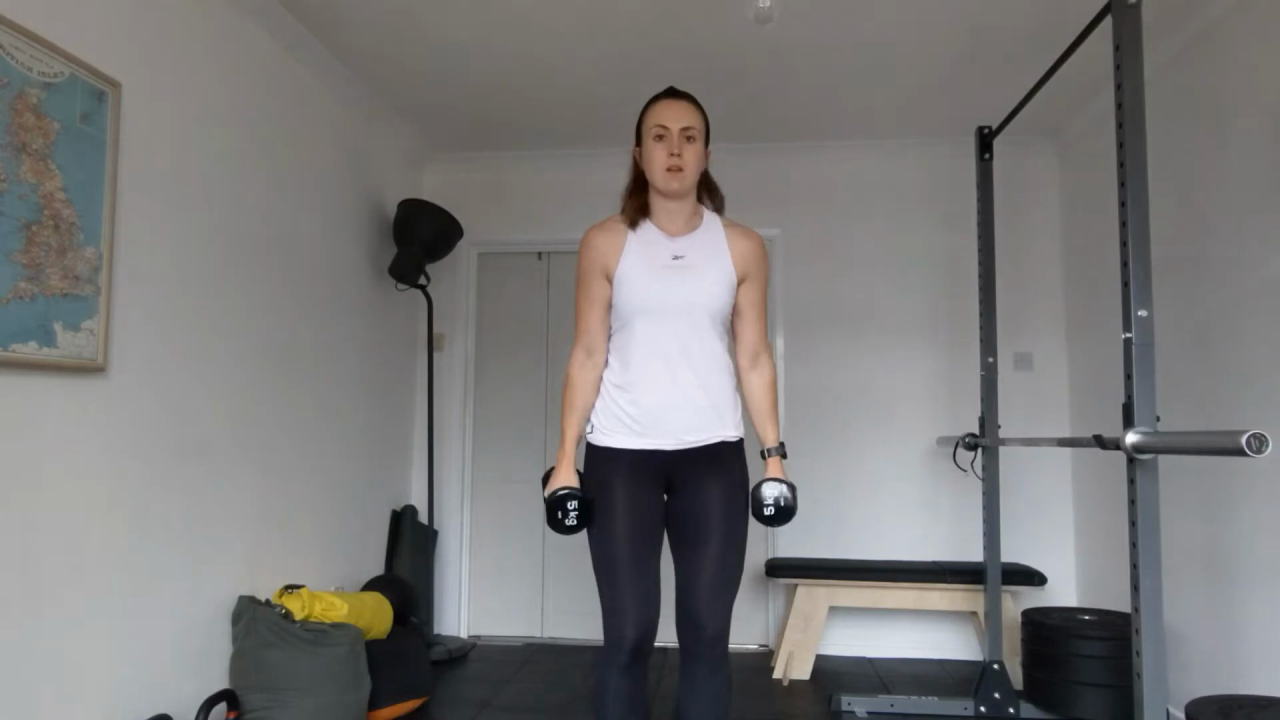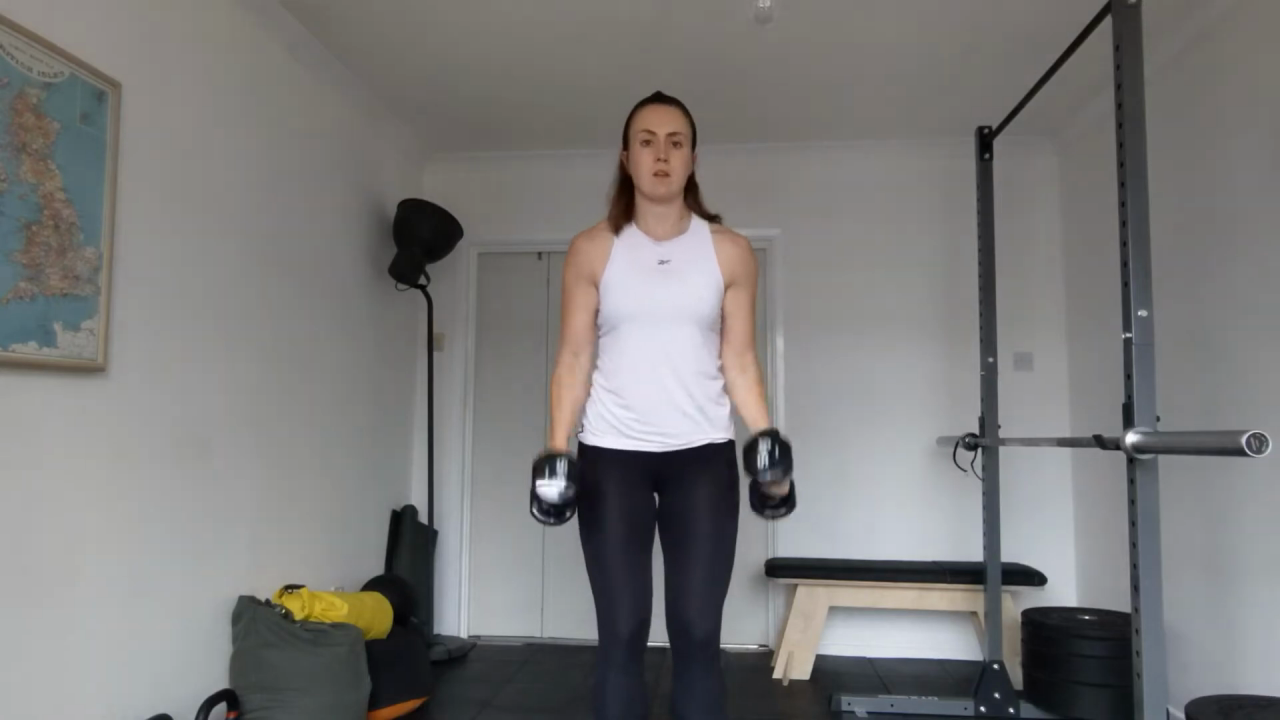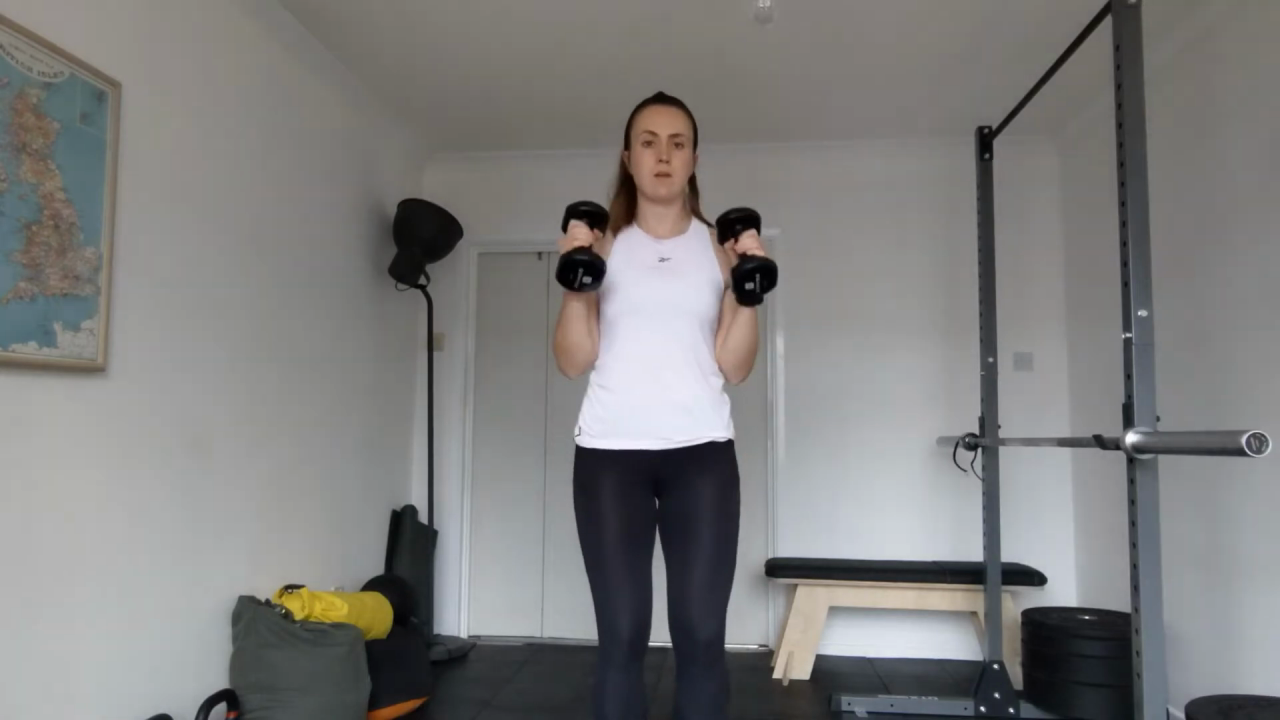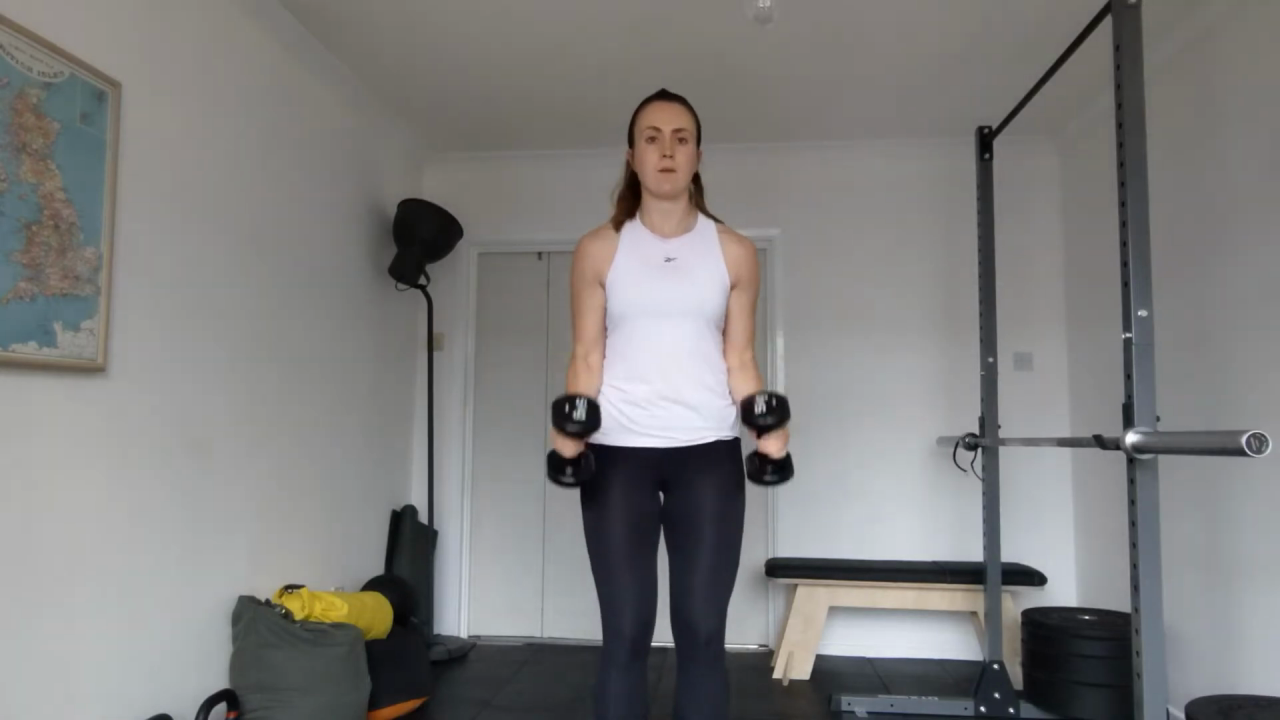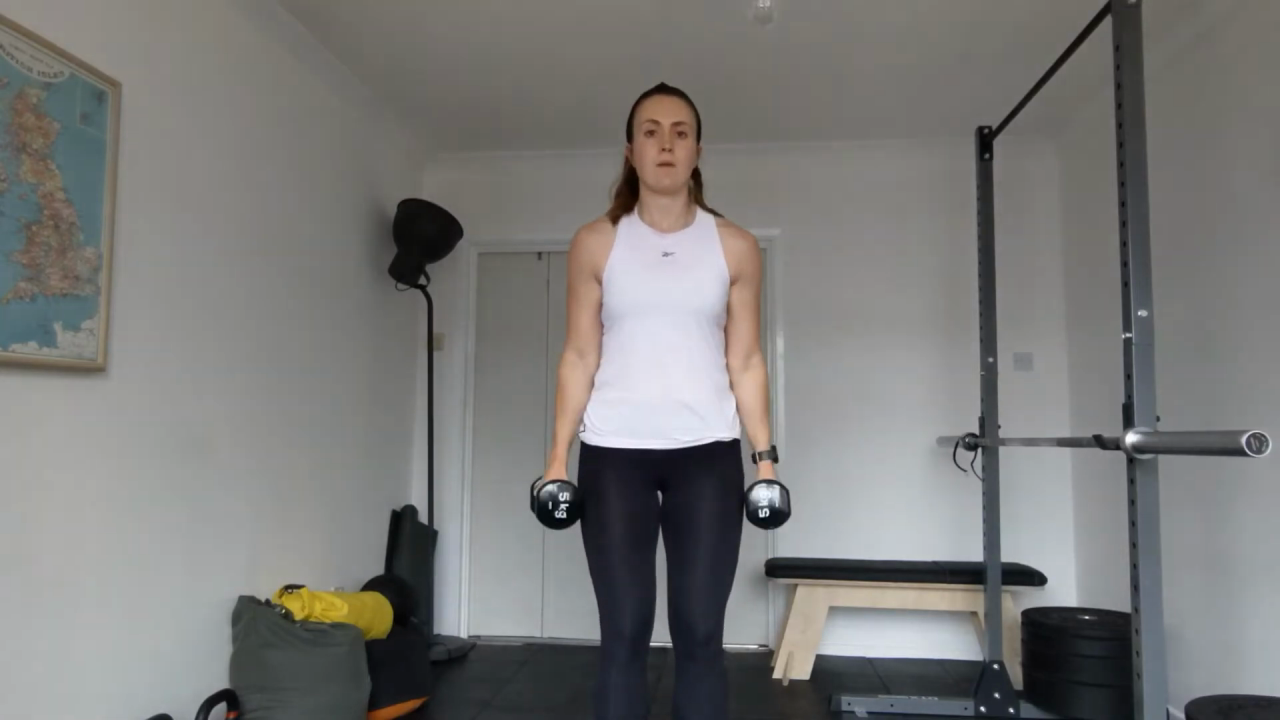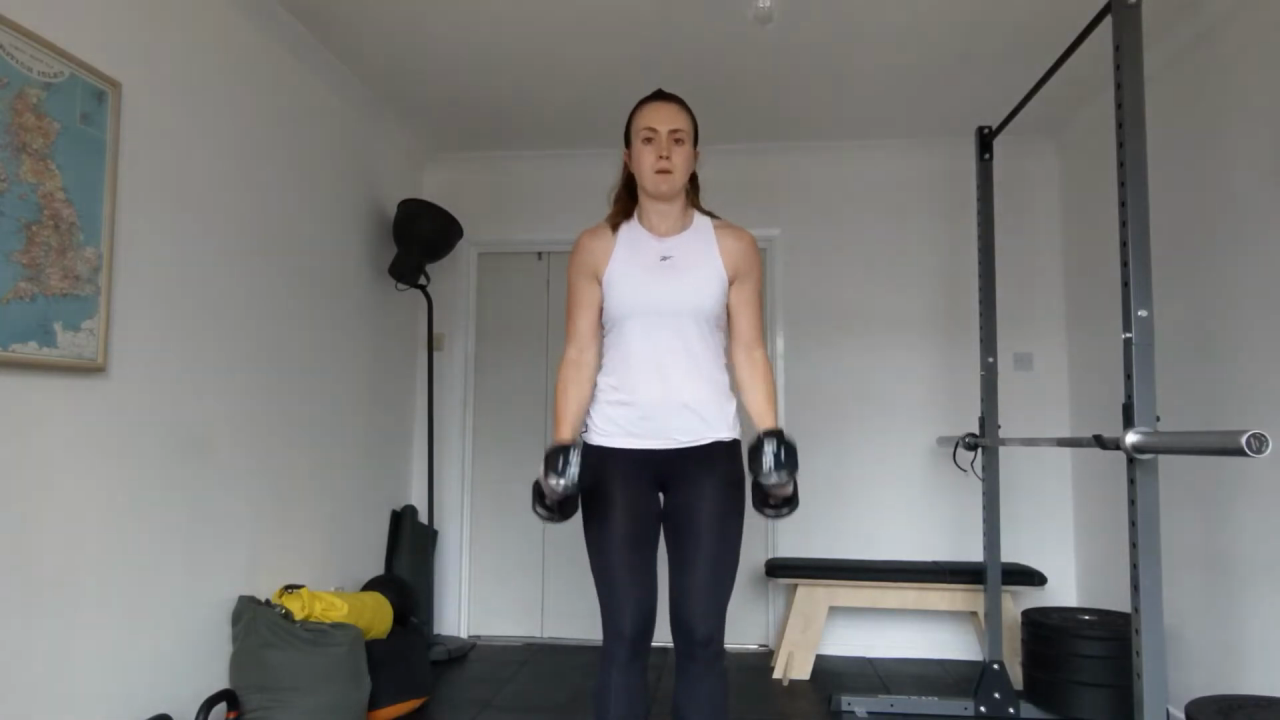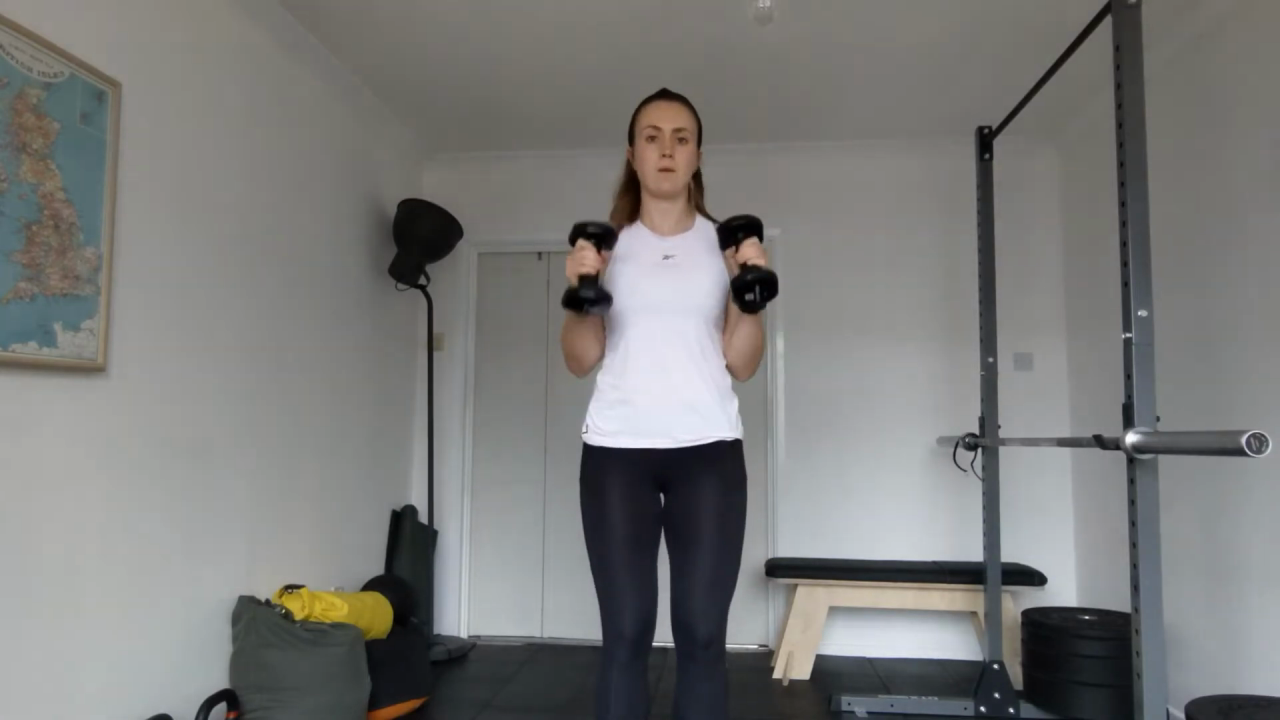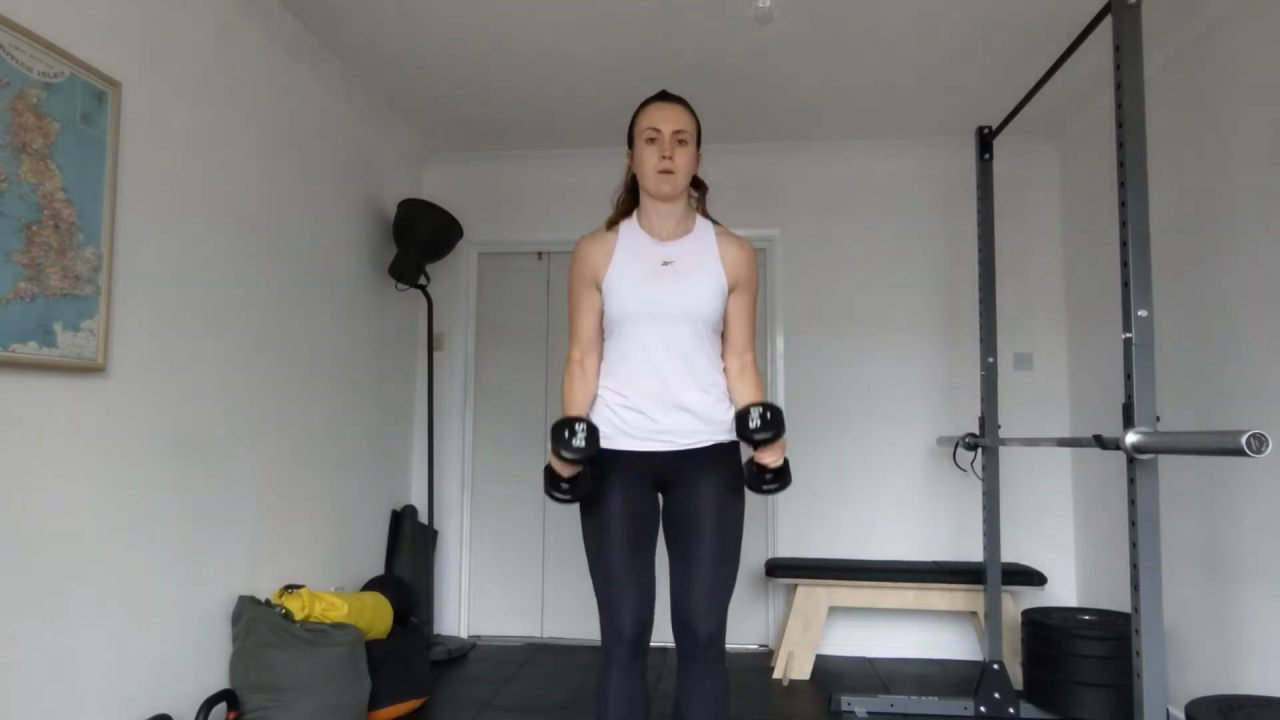
dt=0.5s
person 1, frame 1
left shoulder: (741, 246)
right shoulder: (605, 243)
left elbow: (753, 358)
right elbow: (586, 355)
left wrist: (774, 452)
right wrist: (565, 457)
left hip: (713, 456)
right hip: (621, 454)
left knee: (706, 633)
right knee: (628, 633)
person 1, frame 2
left shoulder: (729, 251)
right shoulder: (592, 250)
left elbow: (739, 359)
right elbow: (573, 356)
left wrist: (763, 442)
right wrist: (557, 446)
left hip: (703, 455)
right hip: (613, 455)
left knee: (698, 633)
right knee: (622, 632)
person 1, frame 3
left shoulder: (723, 249)
right shoulder: (597, 244)
left elbow: (733, 366)
right elbow: (574, 361)
right wrist: (576, 281)
left hip: (701, 454)
right hip: (609, 454)
left knee: (701, 634)
right knee: (621, 635)
person 1, frame 4
left shoulder: (733, 251)
right shoulder: (598, 249)
left elbow: (738, 357)
right elbow: (587, 354)
left hip: (708, 454)
right hip: (618, 453)
left knee: (702, 633)
right knee: (625, 633)
person 1, frame 5
left shoulder: (734, 246)
right shoulder: (595, 243)
left elbow: (745, 360)
right elbow: (579, 356)
left wrist: (765, 455)
right wrist: (557, 454)
left hip: (707, 456)
right hip: (615, 454)
left knee: (700, 633)
right knee: (624, 633)
person 1, frame 6
left shoulder: (733, 247)
right shoulder: (596, 247)
left elbow: (749, 353)
right elbow: (578, 355)
left wrist: (769, 439)
right wrist: (564, 444)
left hip: (708, 453)
right hip: (618, 452)
left knee: (701, 633)
right knee: (626, 633)
person 1, frame 7
left shoulder: (728, 245)
right shoulder: (602, 244)
left elbow: (741, 364)
right elbow: (581, 359)
right wrist: (580, 290)
left hip: (708, 453)
right hip: (616, 452)
left knee: (702, 634)
right knee: (626, 634)
person 1, frame 8
left shoulder: (732, 253)
right shoulder: (596, 251)
left elbow: (739, 358)
right elbow: (583, 357)
left hip: (706, 457)
right hip: (617, 457)
left knee: (702, 635)
right knee: (625, 635)
